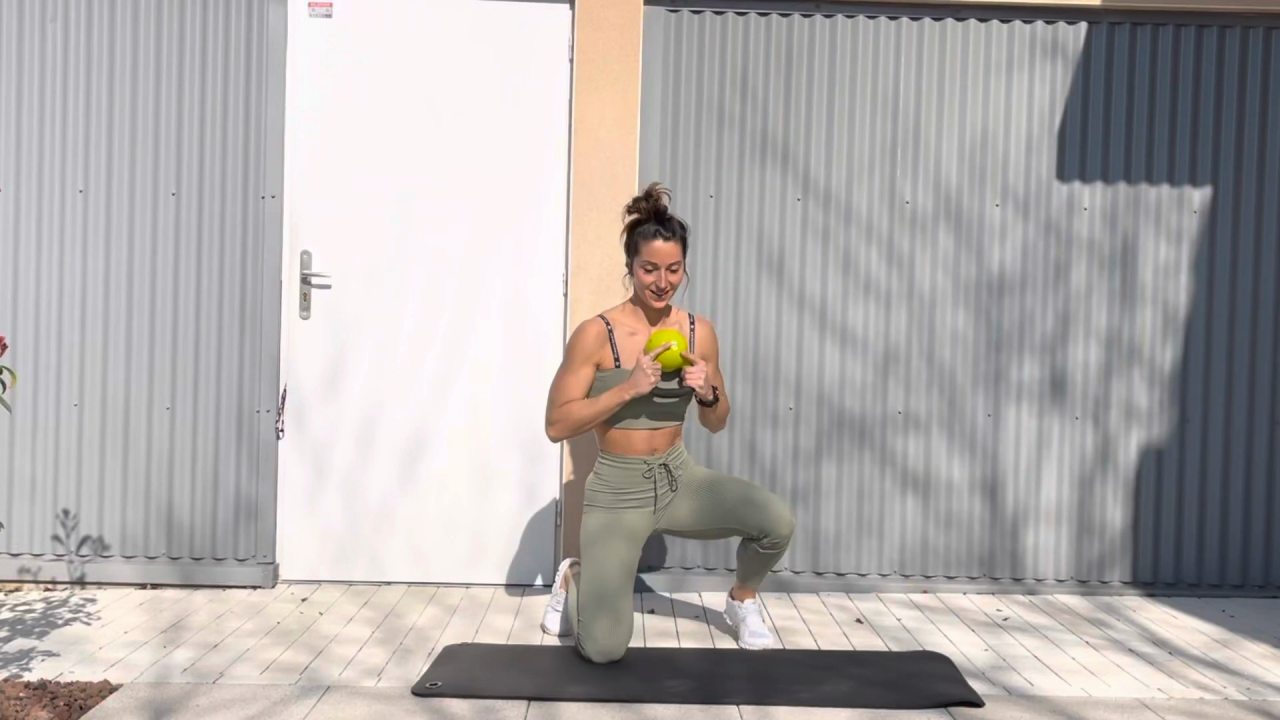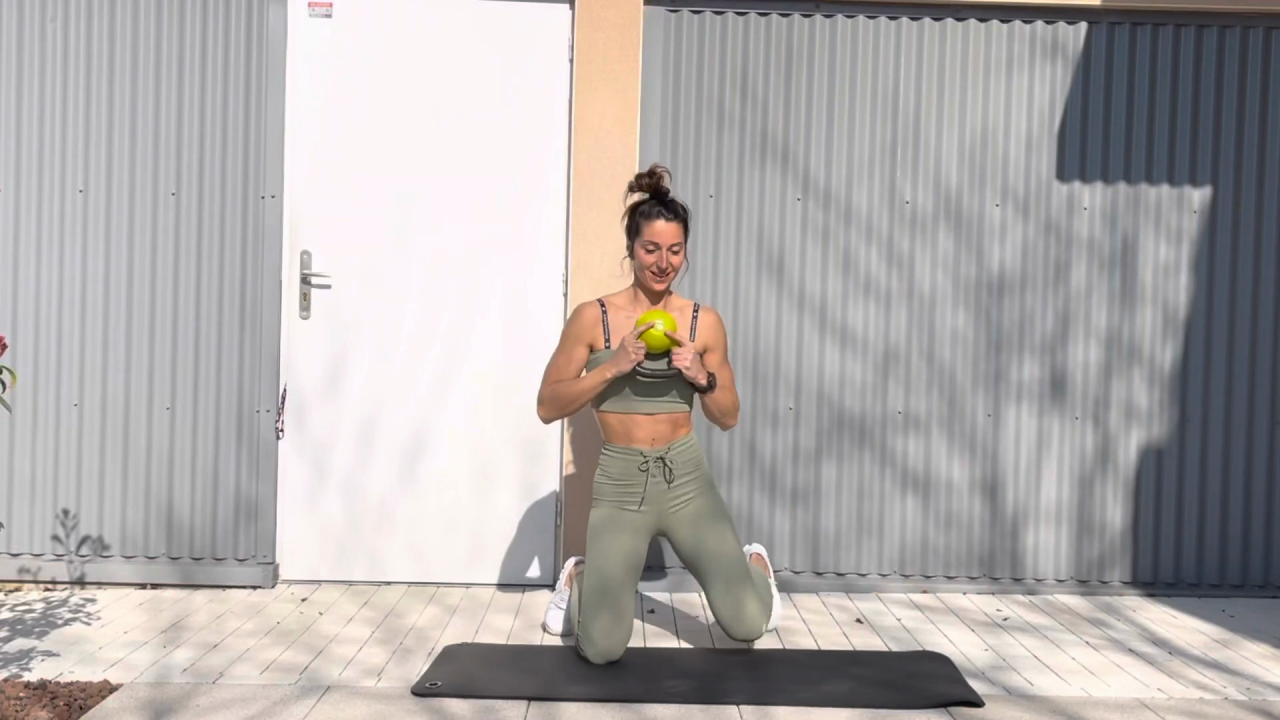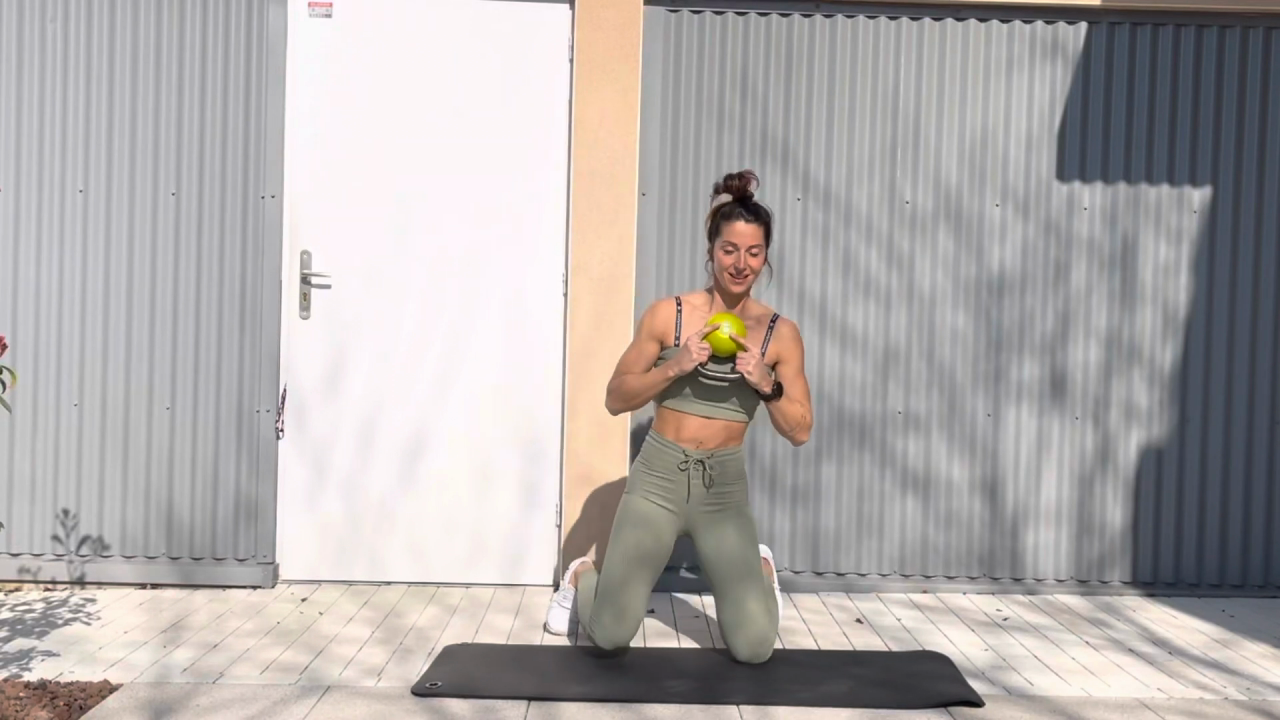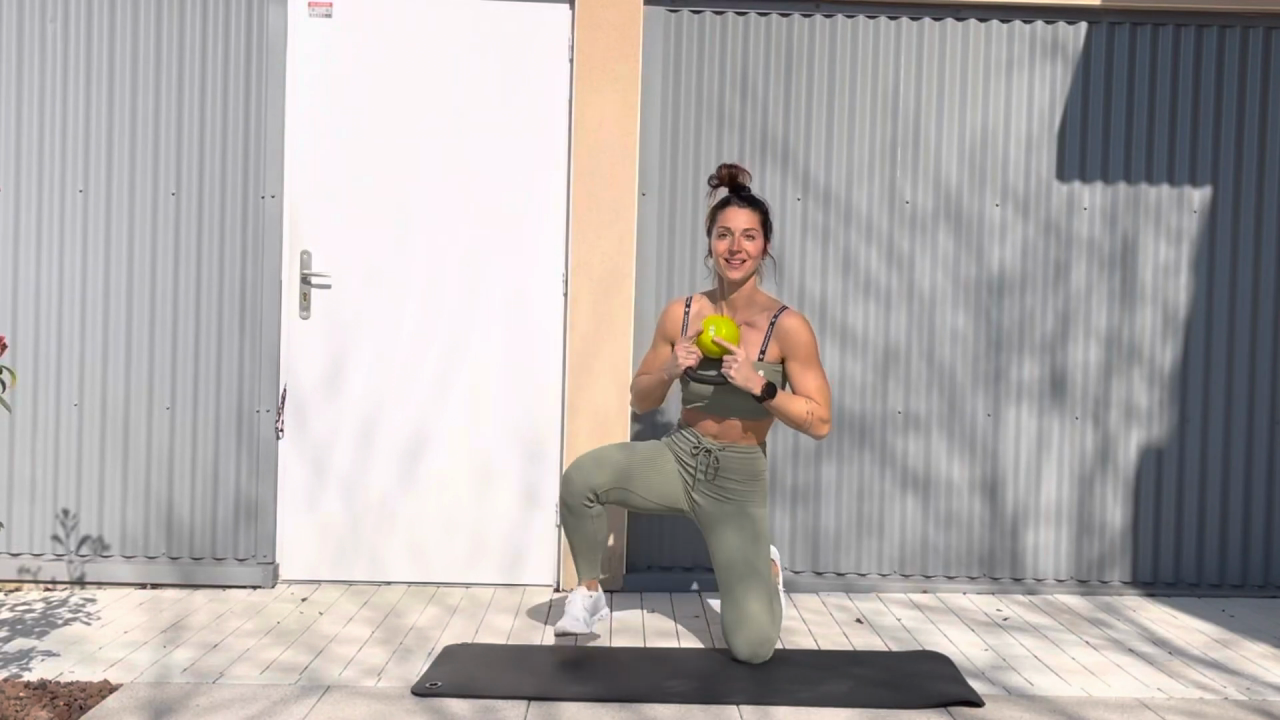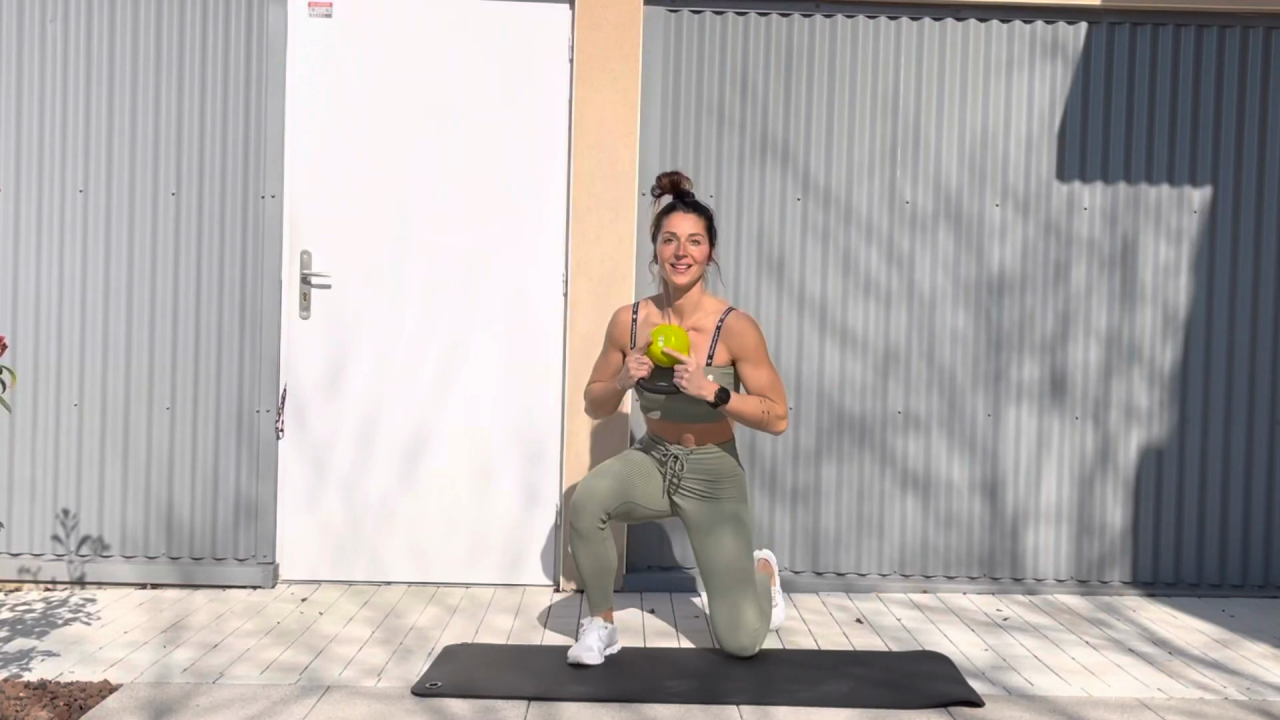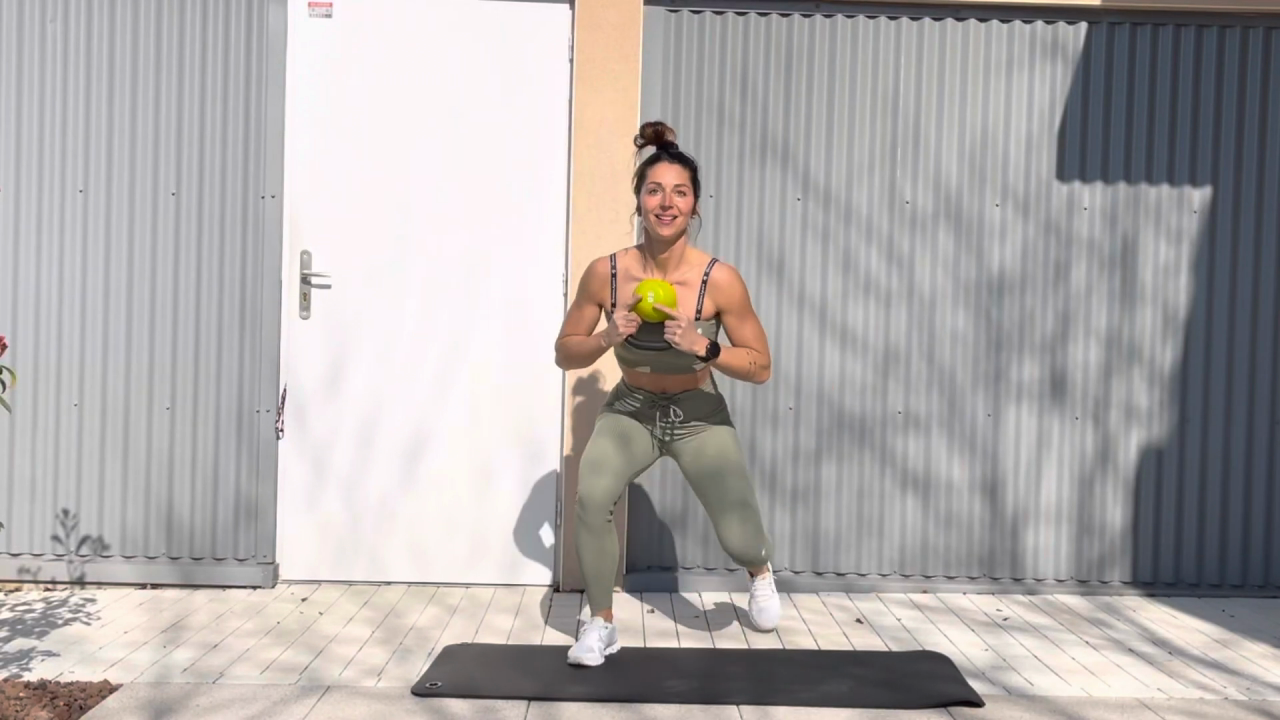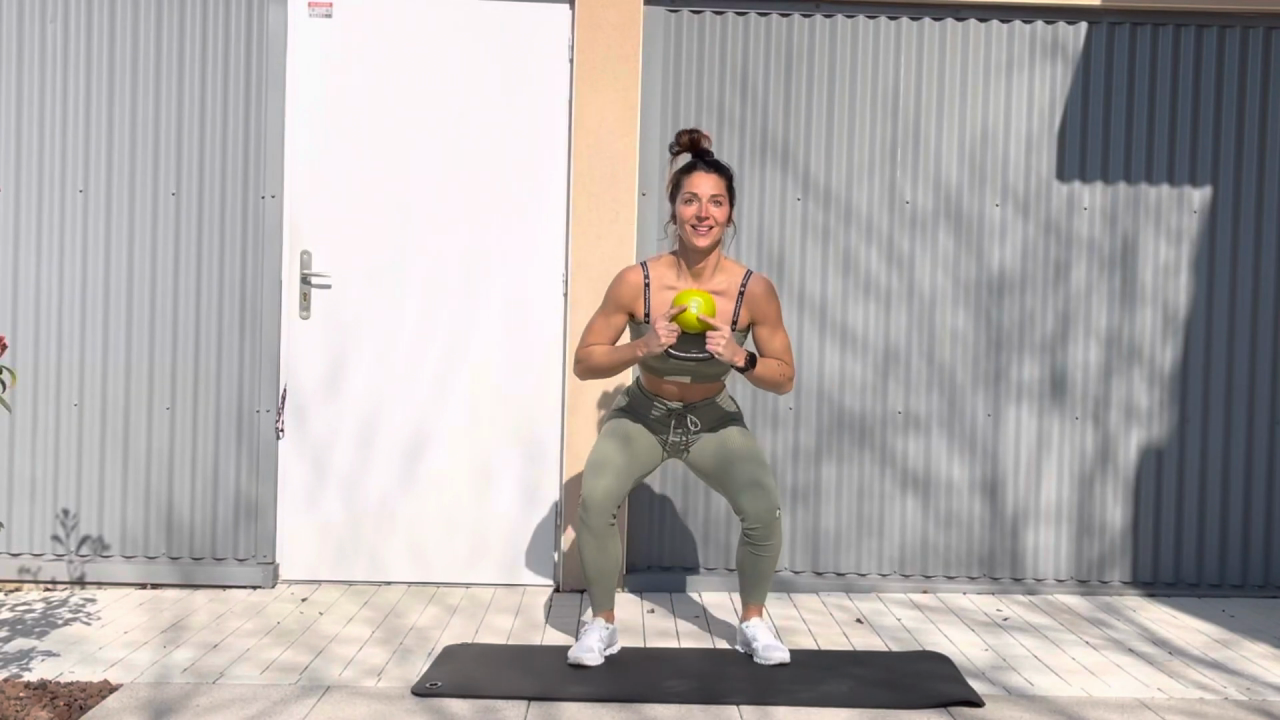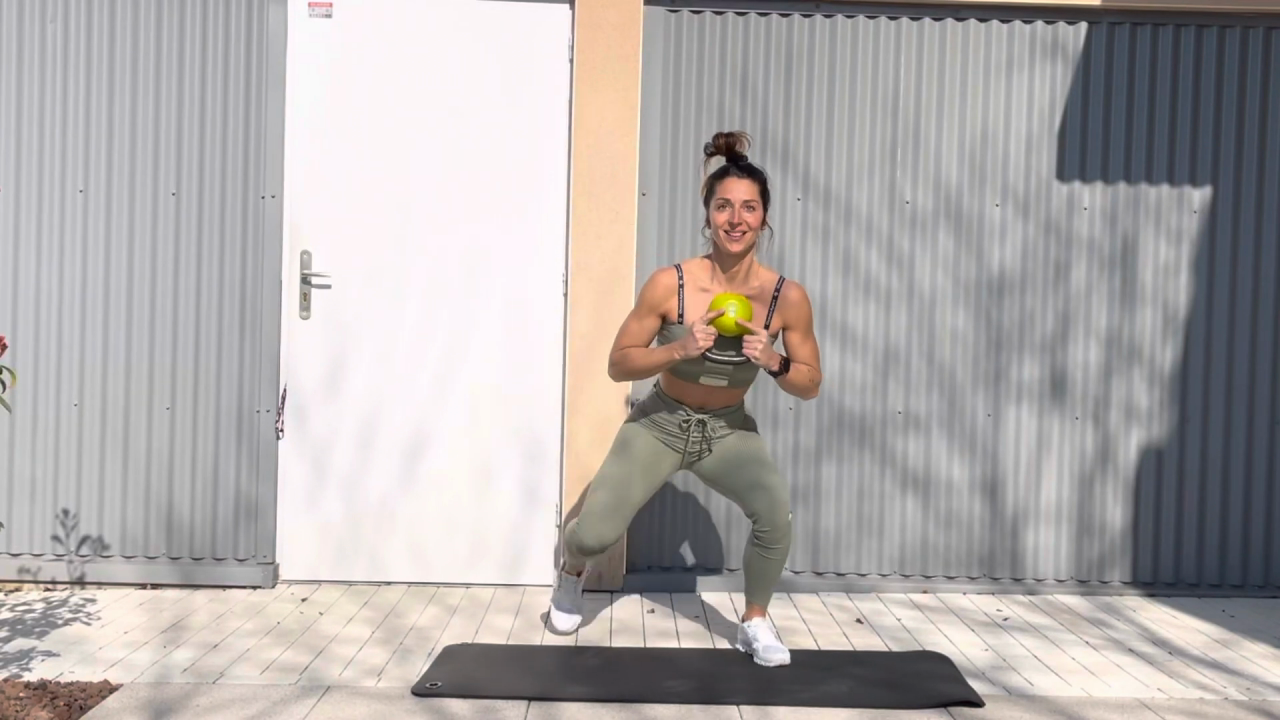
dt=0.3s
person 1, frame 1
left shoulder: (699, 332)
right shoulder: (594, 334)
left elbow: (717, 422)
right elbow: (557, 425)
left wrist: (708, 392)
right wrist: (629, 387)
left hip: (680, 480)
right hip: (616, 491)
left knee: (775, 521)
right knee: (603, 649)
left ankle: (739, 599)
right ankle: (575, 580)
person 1, frame 2
left shoulder: (704, 322)
right shoulder: (592, 317)
left elbow: (728, 418)
right elbow: (547, 407)
left wrist: (700, 377)
right wrist: (613, 367)
left hip: (687, 480)
right hip: (620, 488)
left knee: (747, 625)
right knee: (602, 649)
left ankle: (753, 565)
right ankle: (576, 580)
person 1, frame 3
left shoulder: (781, 332)
right shoulder: (667, 314)
left elbow: (800, 431)
right elbow: (616, 399)
left wrist: (768, 384)
right wrist: (675, 367)
left hip: (724, 488)
right hip: (658, 476)
left knee: (754, 648)
right knee: (610, 635)
left ankle: (759, 569)
right ankle: (584, 579)
person 1, frame 4
left shoulder: (789, 326)
right shoulder: (679, 314)
left elbow: (820, 423)
right elbow: (640, 399)
left wrist: (760, 386)
right wrist: (670, 369)
left hip: (739, 482)
right hip: (676, 459)
left knee: (753, 648)
right knee: (582, 477)
left ankle: (766, 570)
right ankle: (590, 591)
person 1, frame 5
left shoulder: (735, 327)
right shoulder: (628, 320)
left elbow: (776, 418)
right elbow: (594, 405)
left wrist: (713, 391)
right wrist: (622, 380)
left hip: (713, 472)
right hip: (650, 459)
left knee: (741, 640)
right knee: (585, 501)
left ankle: (762, 573)
right ankle: (600, 623)
person 1, frame 6
left shoulder: (720, 279)
right shoulder: (604, 273)
left elbow: (760, 367)
right elbow: (565, 354)
left wrist: (703, 347)
right wrist: (607, 337)
left hip: (699, 414)
right hip: (631, 410)
left knee: (742, 541)
right knee: (592, 496)
left ankle: (759, 567)
right ankle: (600, 623)
person 1, frame 7
left shoulder: (754, 290)
right shoulder: (635, 282)
left elbow: (783, 377)
right elbow: (584, 363)
left wrist: (739, 358)
right wrist: (642, 348)
left hip: (713, 418)
right hip: (641, 413)
left knee: (763, 509)
right knee: (597, 500)
left ankle: (752, 621)
right ankle: (601, 624)
person 1, frame 8
left shoulder: (787, 296)
right shoulder: (668, 284)
left elbow: (810, 384)
right elbow: (618, 365)
left wrist: (772, 361)
right wrist: (678, 350)
left hip: (728, 429)
right hip: (660, 421)
left knee: (776, 513)
right knee: (598, 532)
left ankle: (754, 622)
right ankle: (573, 569)
